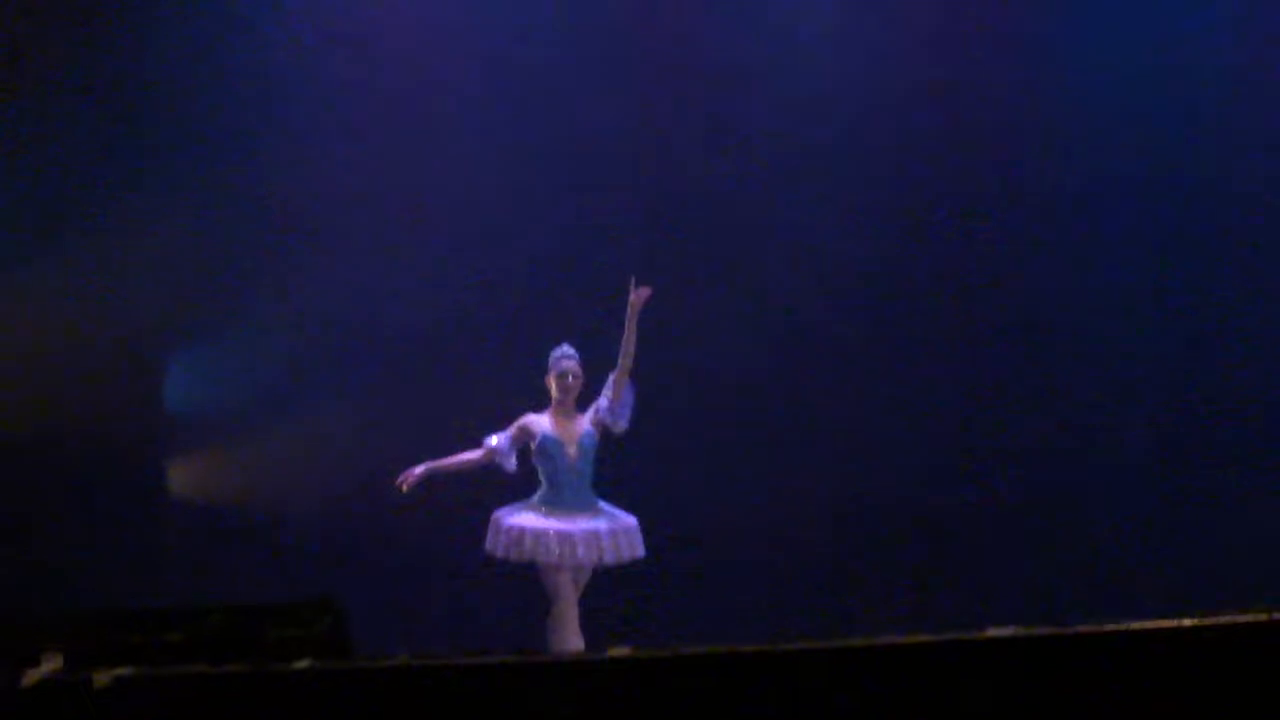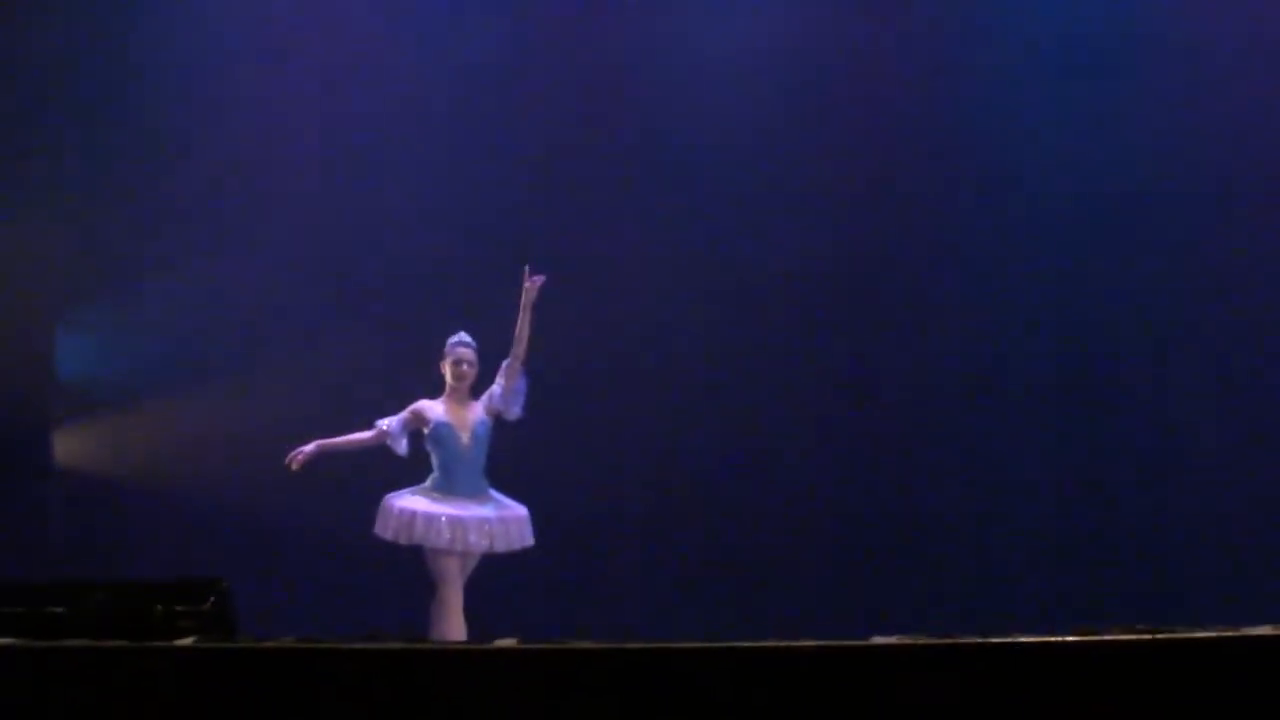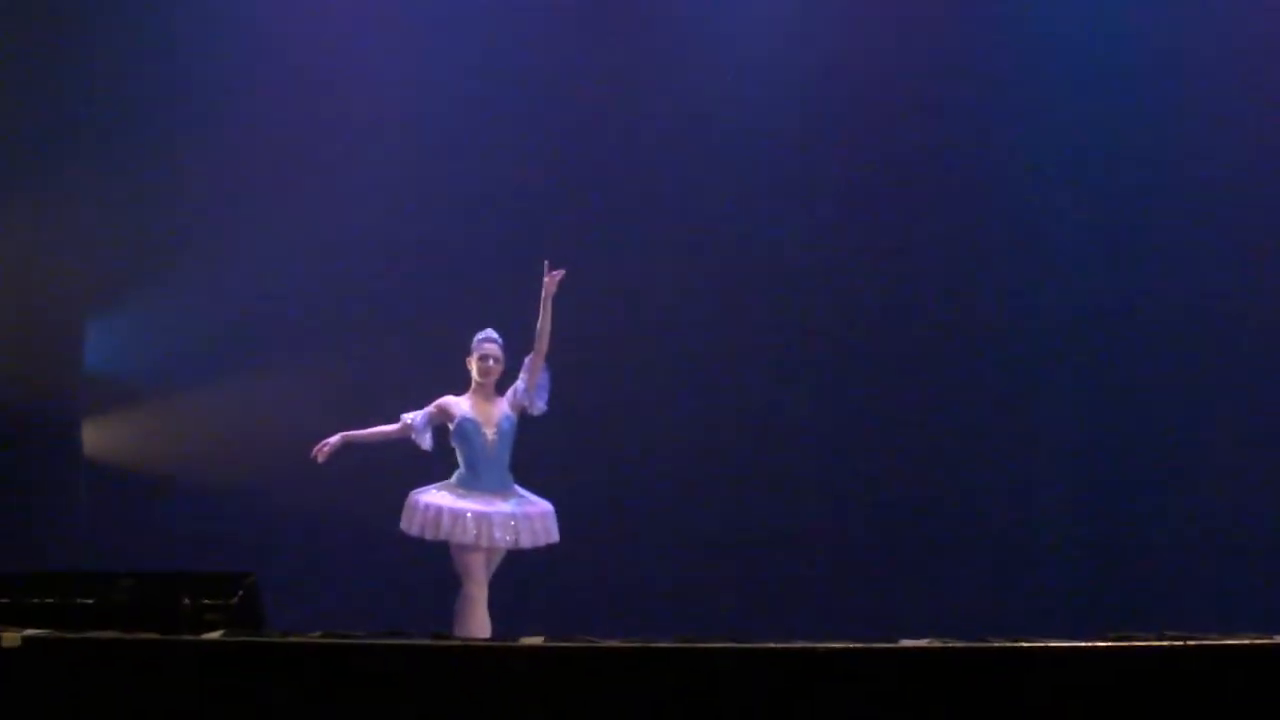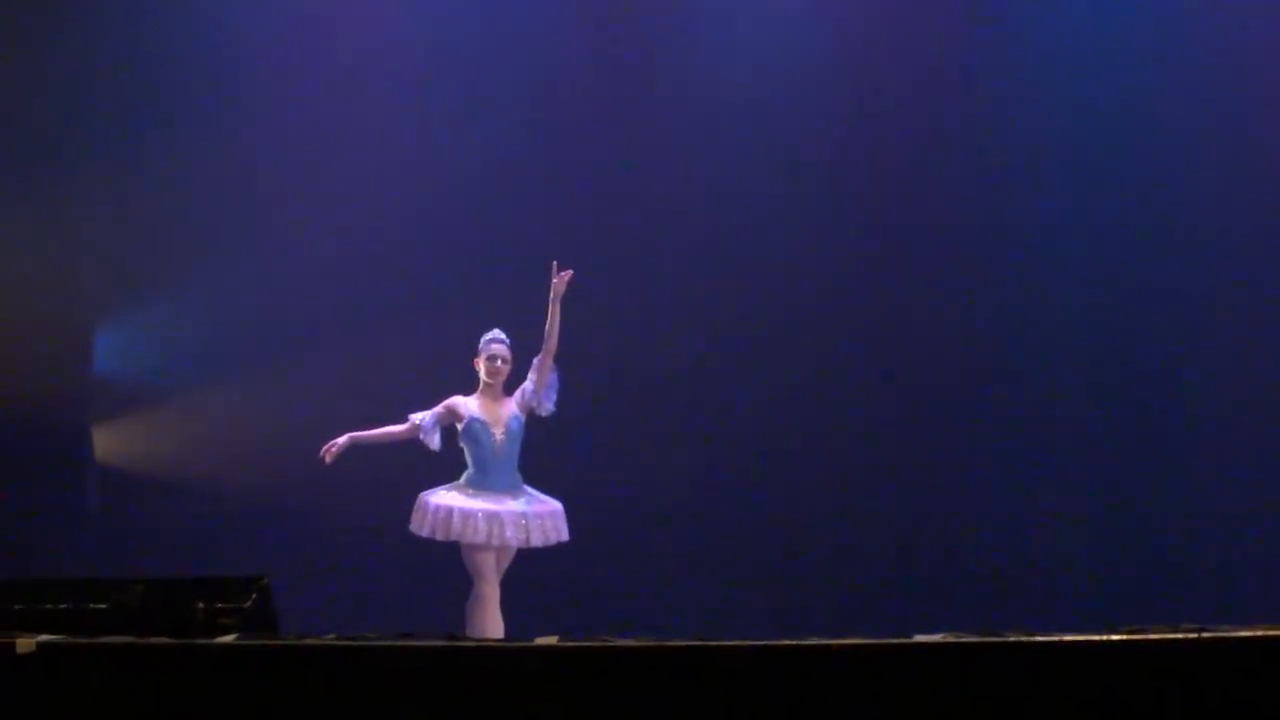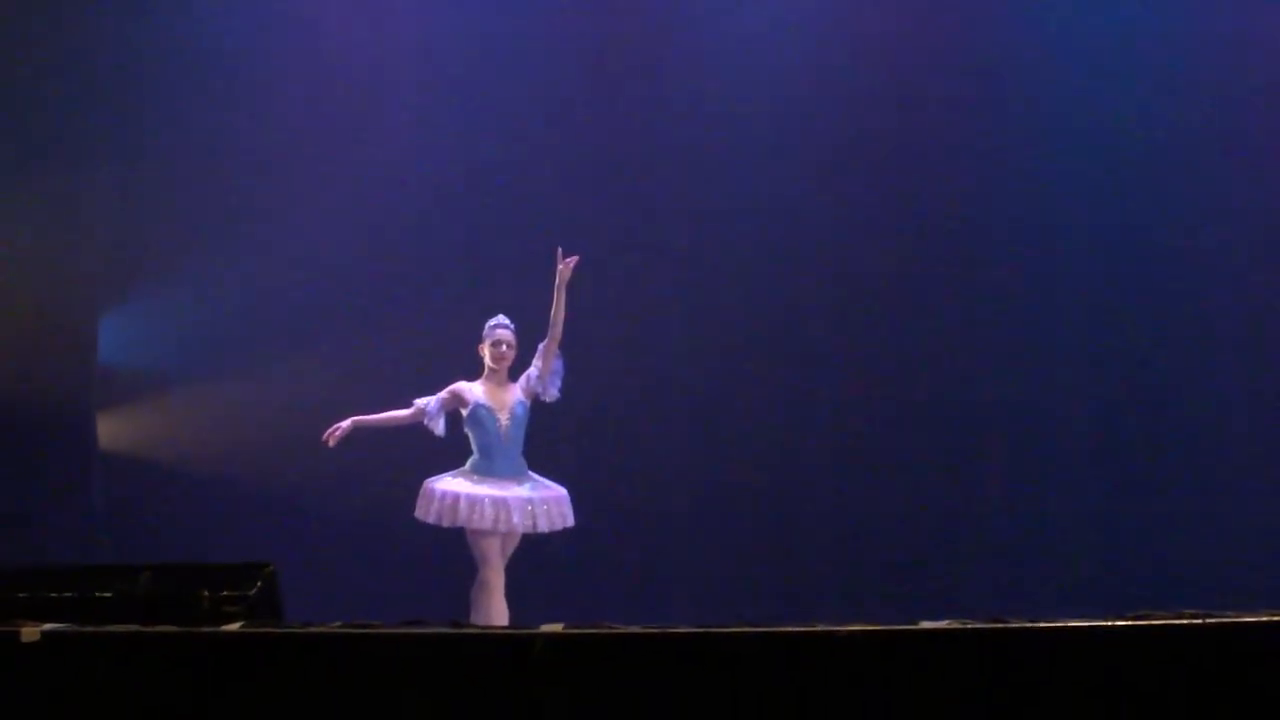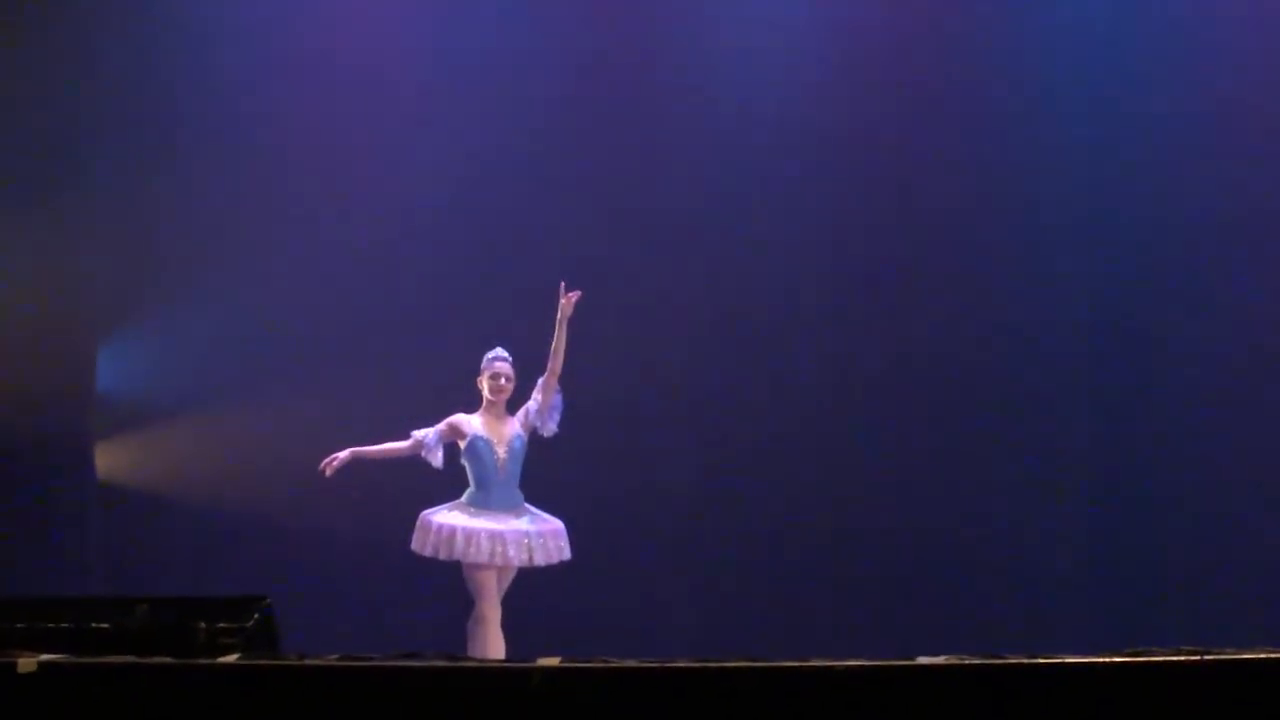
dt=0.5s
person 1, frame 1
left shoulder: (593, 420)
right shoulder: (531, 424)
left elbow: (623, 371)
right elbow: (482, 455)
left wrist: (632, 315)
right wrist: (428, 467)
left hip: (587, 521)
right hip: (548, 521)
left knee: (567, 605)
right knee: (564, 606)
person 1, frame 2
left shoulder: (486, 407)
right shoulder: (425, 410)
left elbow: (516, 358)
right elbow: (373, 436)
left wrist: (526, 304)
right wrist: (318, 446)
left hip: (477, 508)
right hip: (439, 505)
left knee: (451, 591)
right knee: (450, 592)
person 1, frame 3
left shoulder: (512, 403)
right shoulder: (451, 406)
left elbow: (539, 353)
right elbow: (398, 429)
left wrist: (546, 298)
right wrist: (344, 437)
left hip: (503, 504)
right hip: (464, 501)
left knee: (475, 588)
right knee: (475, 588)
person 1, frame 4
left shoulder: (520, 403)
right shoulder: (459, 406)
left elbow: (548, 353)
right elbow: (406, 429)
left wrist: (555, 299)
right wrist: (352, 438)
left hip: (512, 504)
right hip: (474, 502)
left knee: (486, 588)
right knee: (487, 589)
person 1, frame 5
left shoulder: (525, 389)
right shoulder: (464, 391)
left elbow: (553, 339)
right elbow: (410, 414)
left wrist: (560, 286)
right wrist: (356, 421)
left hip: (517, 489)
right hip: (479, 487)
left knee: (491, 574)
right knee: (491, 575)
left ankle: (481, 625)
person 1, frame 6
left shoulder: (522, 422)
right shoulder: (462, 424)
left elbow: (552, 374)
right elbow: (407, 446)
left wrist: (562, 320)
right wrist: (353, 452)
left hip: (514, 522)
right hip: (475, 520)
left knee: (487, 608)
right knee: (489, 609)
left ankle: (476, 661)
